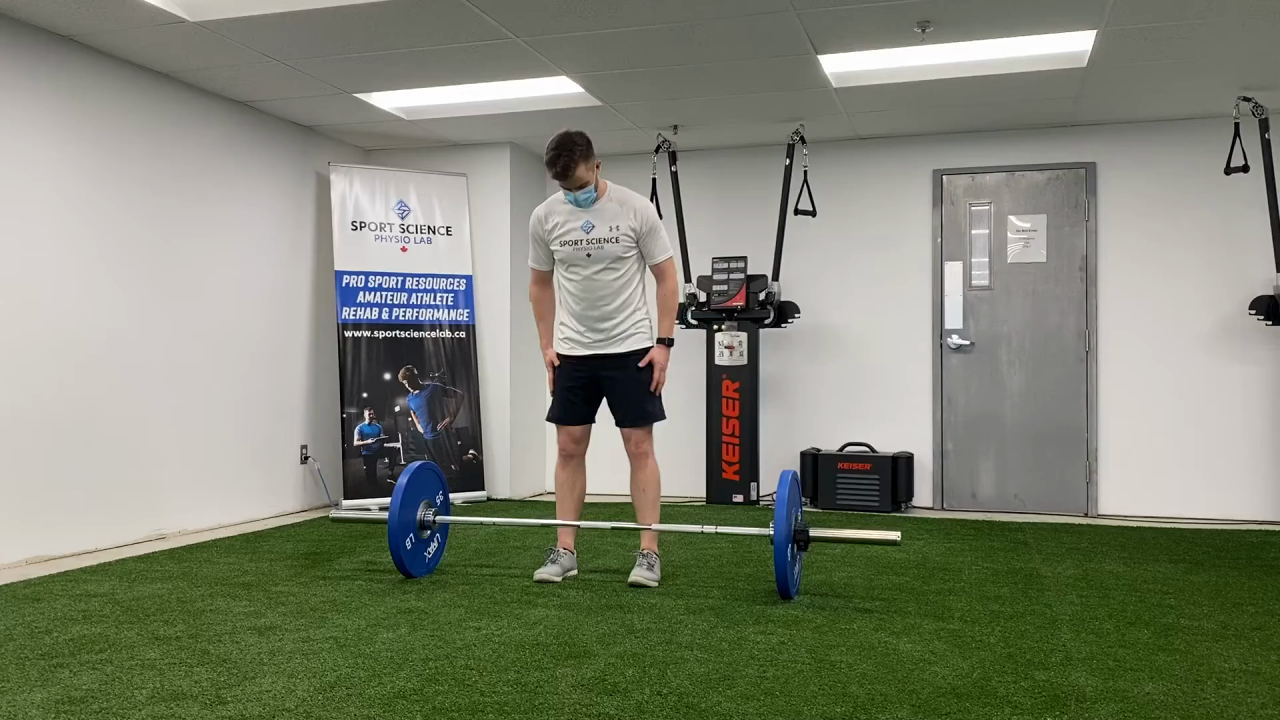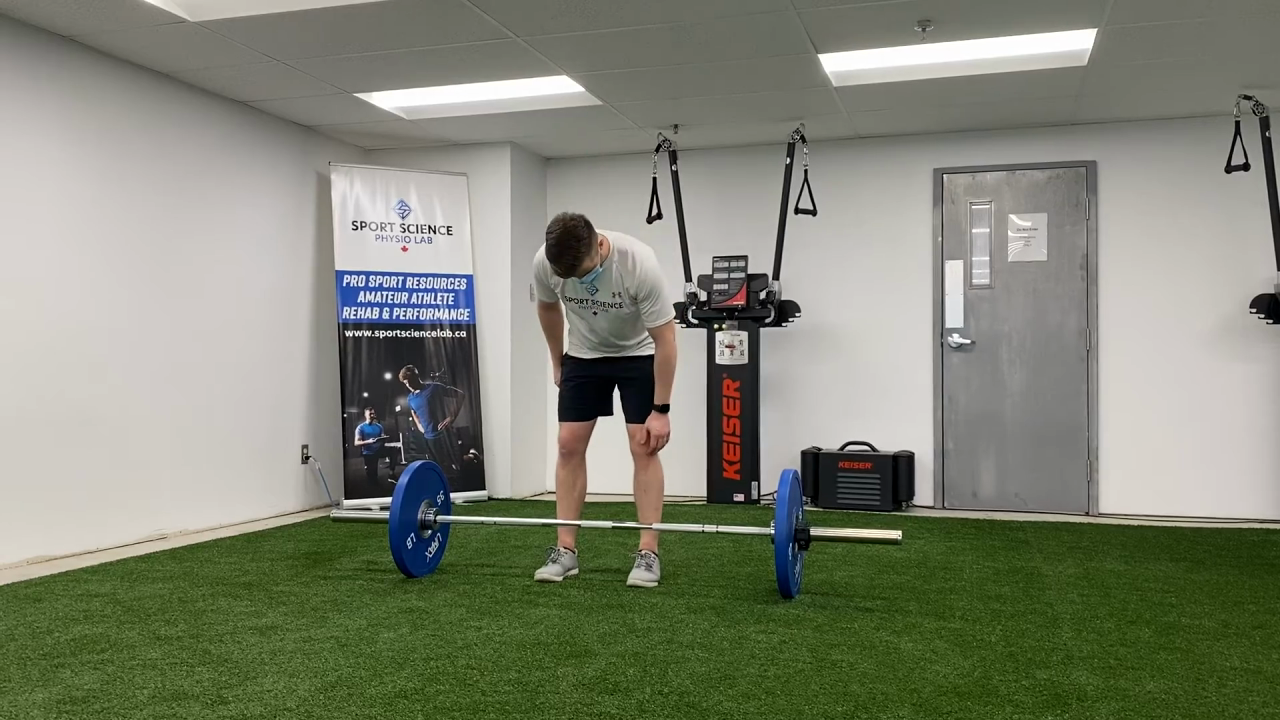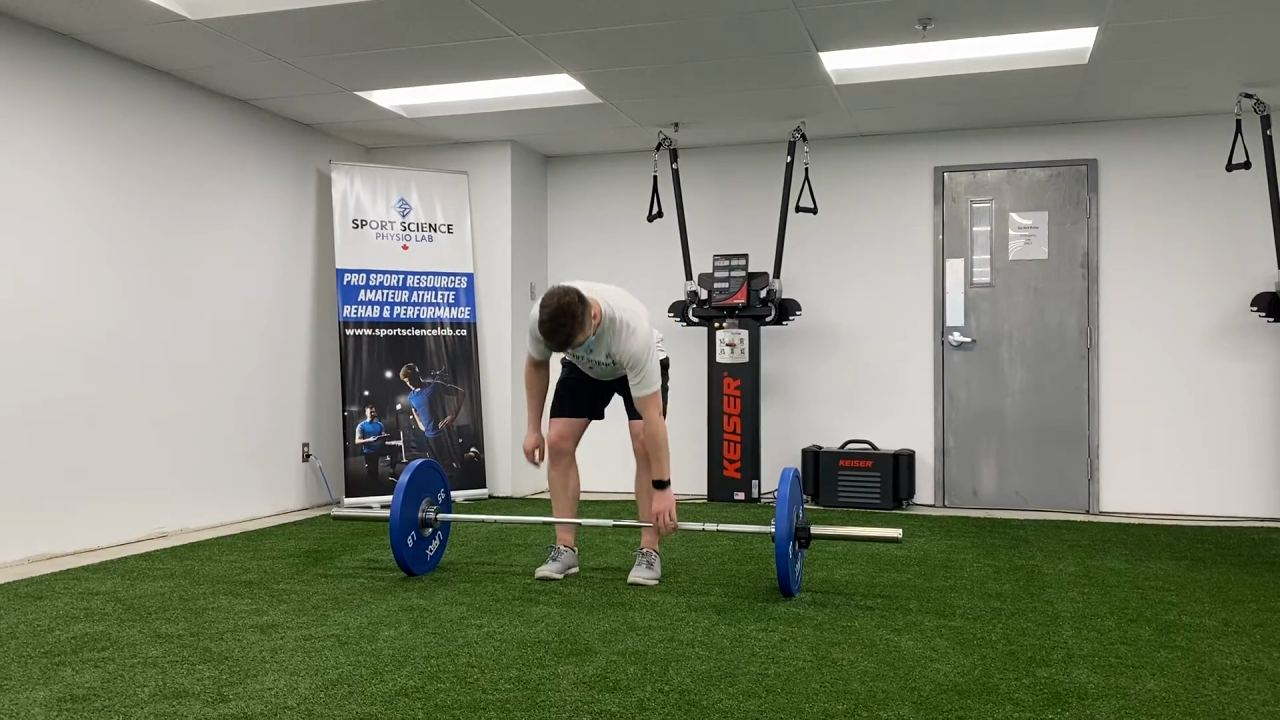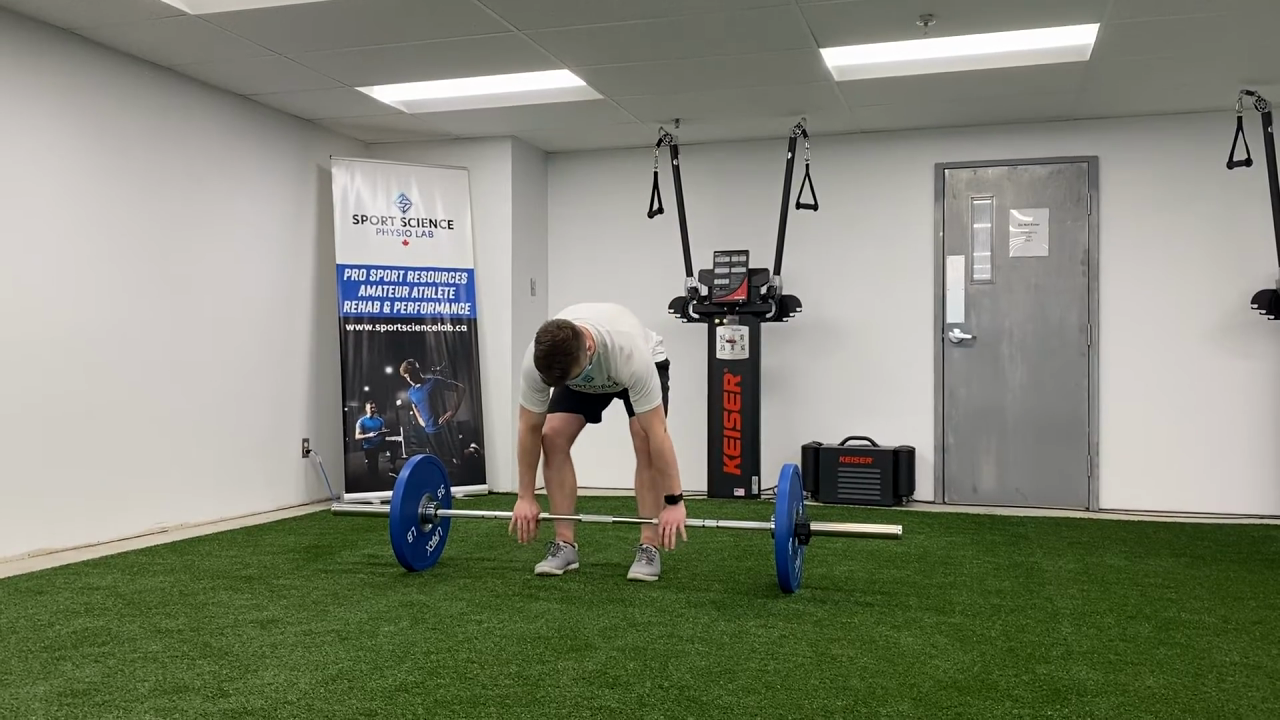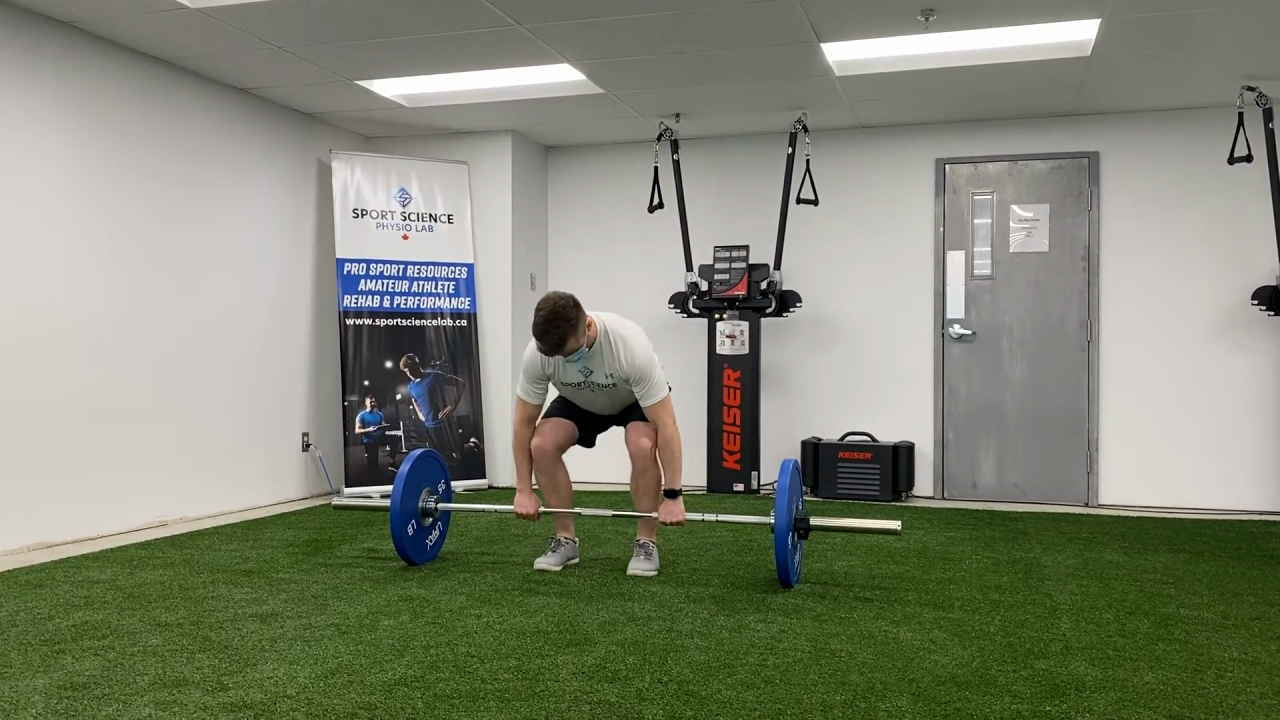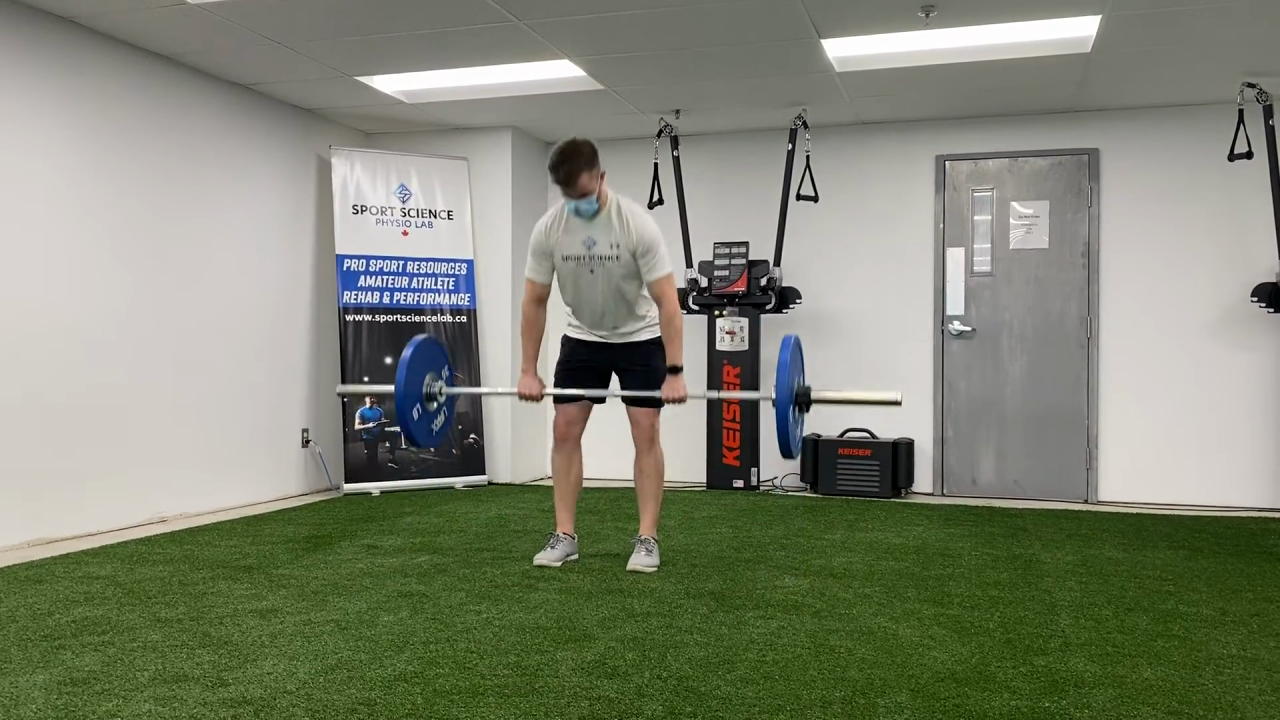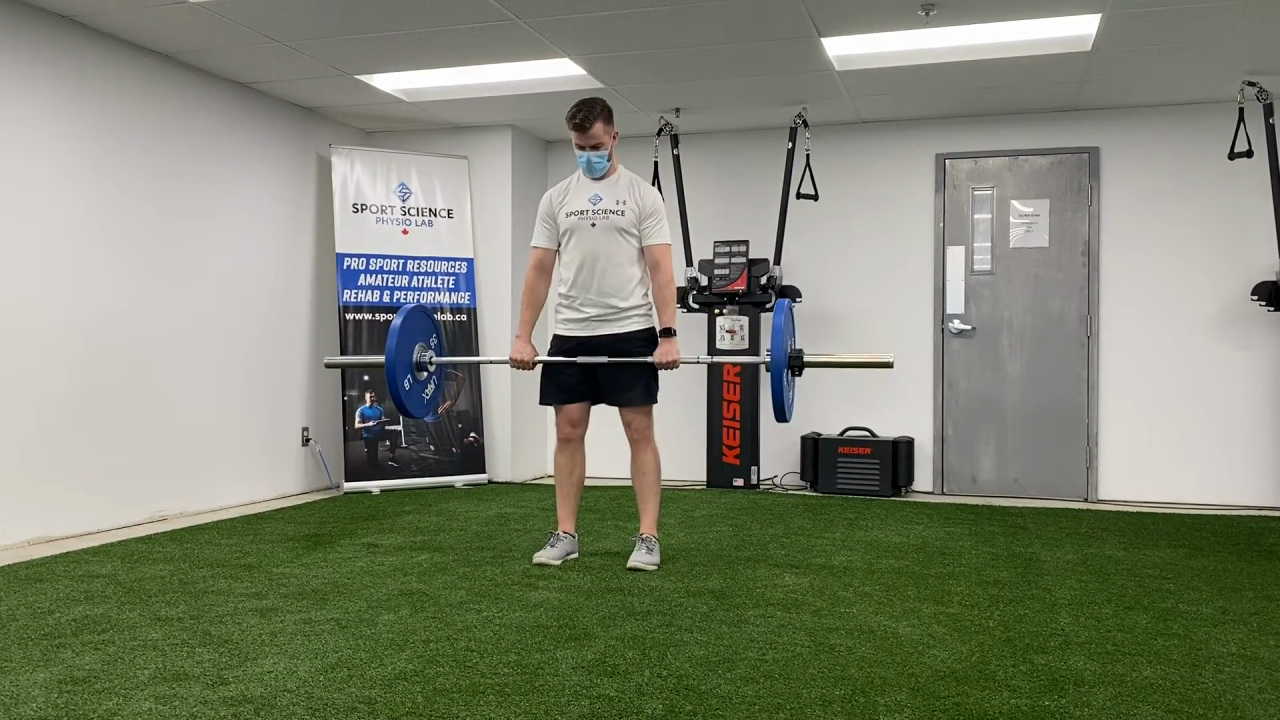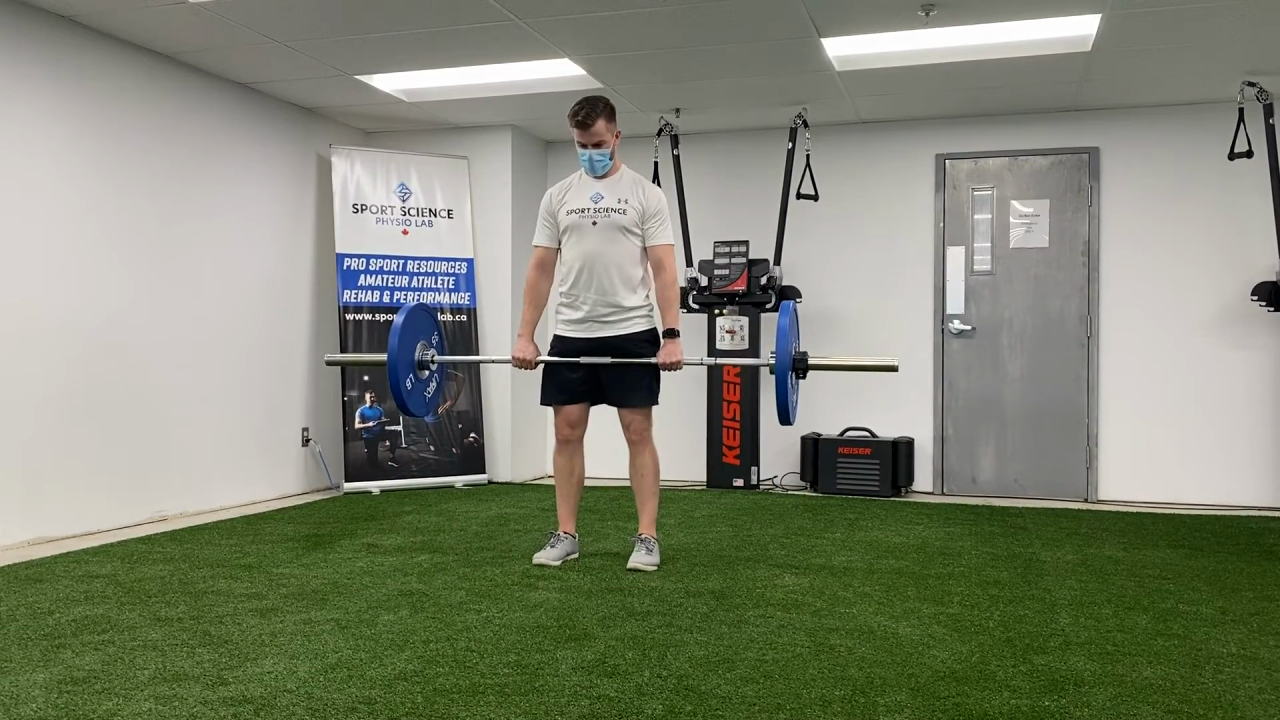
dt=0.7s
person 1, frame 1
left shoulder: (636, 210)
right shoulder: (544, 217)
left elbow: (666, 279)
right elbow: (541, 283)
left wrist: (663, 344)
right wrist: (546, 345)
left hip: (630, 351)
right hip: (572, 353)
left knee: (639, 448)
right knee: (569, 447)
left ankle: (649, 552)
right ankle: (565, 550)
person 1, frame 2
left shoulder: (639, 264)
right shoulder: (544, 262)
left elbow: (665, 340)
right elbow: (548, 307)
left wrist: (660, 410)
right wrist: (557, 362)
left hip: (638, 355)
right hip: (584, 356)
left knee: (643, 448)
right knee: (569, 445)
left ankle: (648, 553)
right ankle: (565, 550)
person 1, frame 3
left shoulder: (631, 331)
right shoulder: (542, 319)
left elbow: (652, 416)
right elbow: (537, 365)
left wrist: (662, 488)
right wrist: (533, 428)
left hip: (641, 364)
right hip: (582, 369)
left knee: (643, 440)
right knee: (559, 442)
left ankle: (649, 552)
right ankle: (565, 548)
person 1, frame 4
left shoulder: (630, 353)
right shoulder: (537, 359)
left elbow: (657, 433)
right elbow: (530, 429)
left wrist: (674, 502)
right wrist: (525, 497)
left hip: (648, 363)
left knee: (644, 440)
right knee: (552, 437)
left ankle: (649, 547)
right ankle: (564, 544)
person 1, frame 5
left shoulder: (630, 346)
right shoulder: (537, 353)
left elbow: (666, 426)
right elbow: (524, 422)
left wrist: (672, 496)
right wrist: (523, 490)
left hip: (635, 401)
right hip: (580, 403)
left knee: (642, 448)
right knee: (542, 446)
left ankle: (646, 543)
right ankle: (565, 539)
person 1, frame 6
left shoulder: (636, 223)
right shoulder: (547, 229)
left elbow: (666, 301)
right elbow: (534, 301)
left wrist: (675, 371)
right wrist: (528, 369)
left hip: (639, 338)
right hip: (583, 339)
left knee: (646, 433)
right knee: (565, 431)
left ankle: (647, 539)
right ankle: (565, 536)
person 1, frame 7
left shoulder: (642, 194)
right shoulder: (556, 198)
left elbow: (660, 269)
right elbow: (539, 270)
left wrist: (668, 335)
right wrist: (523, 336)
left hip: (630, 333)
right hip: (571, 335)
left knee: (640, 433)
right knee: (568, 433)
left ankle: (648, 537)
right ankle: (565, 534)
person 1, frame 8
left shoulder: (645, 193)
right shoulder: (557, 196)
left elbow: (663, 269)
right elbow: (540, 268)
left wrist: (671, 336)
right wrist: (525, 335)
left hip: (631, 333)
right hip: (571, 335)
left knee: (638, 433)
right knee: (567, 434)
left ankle: (647, 538)
right ankle: (565, 535)
